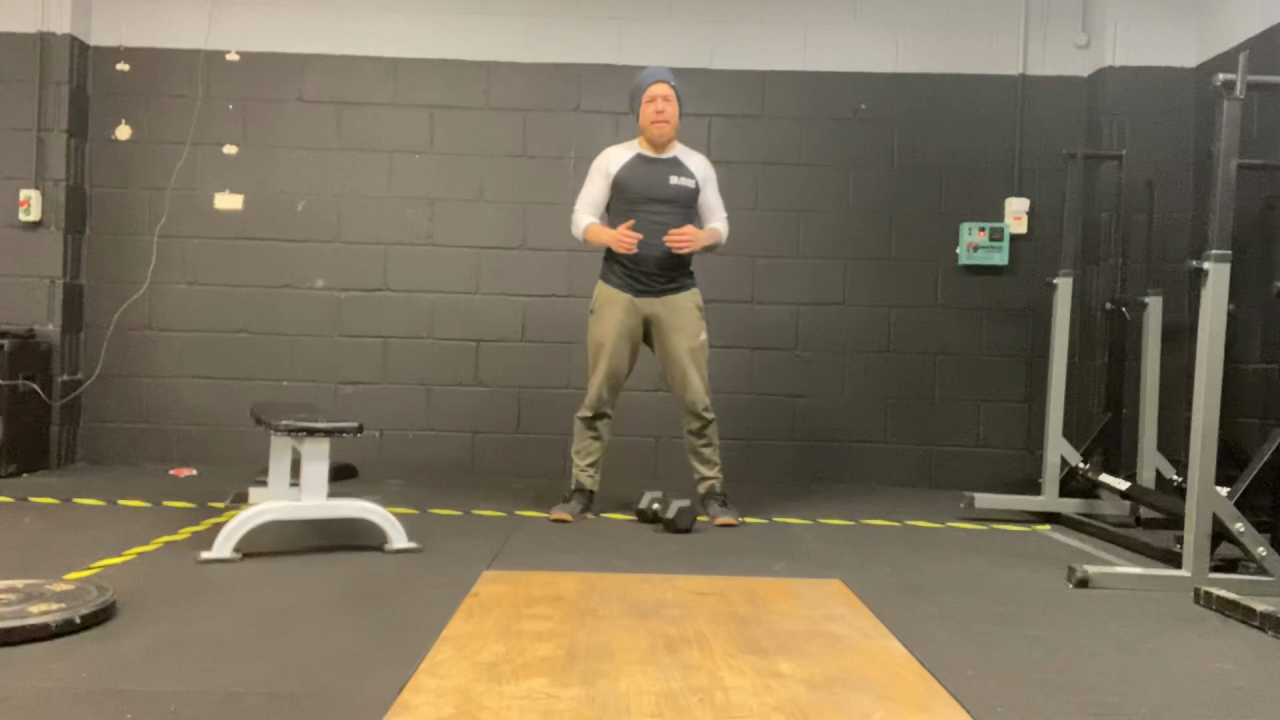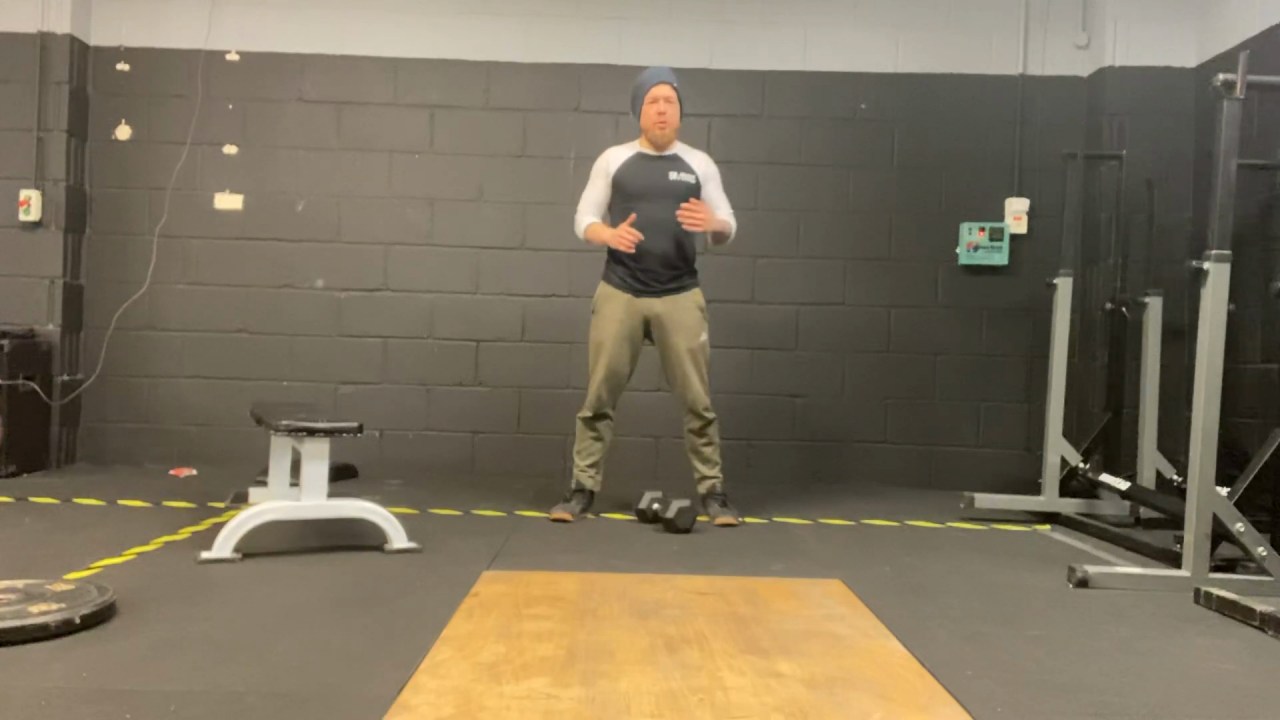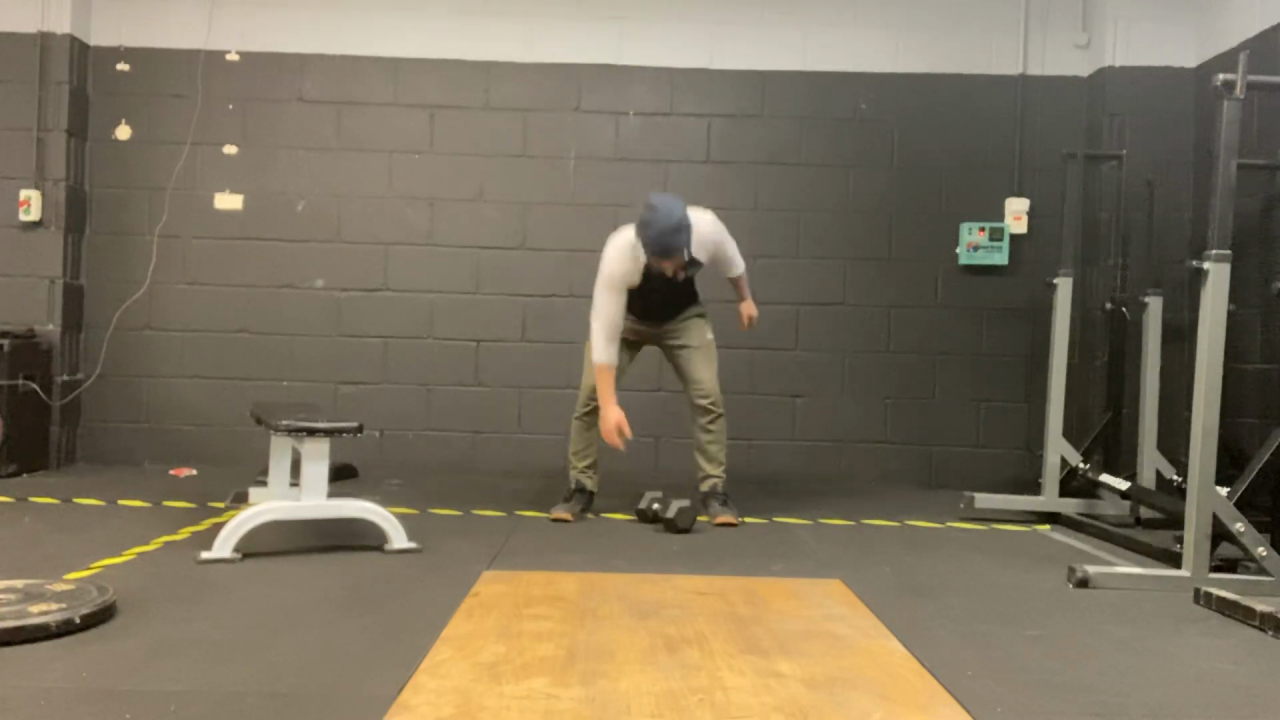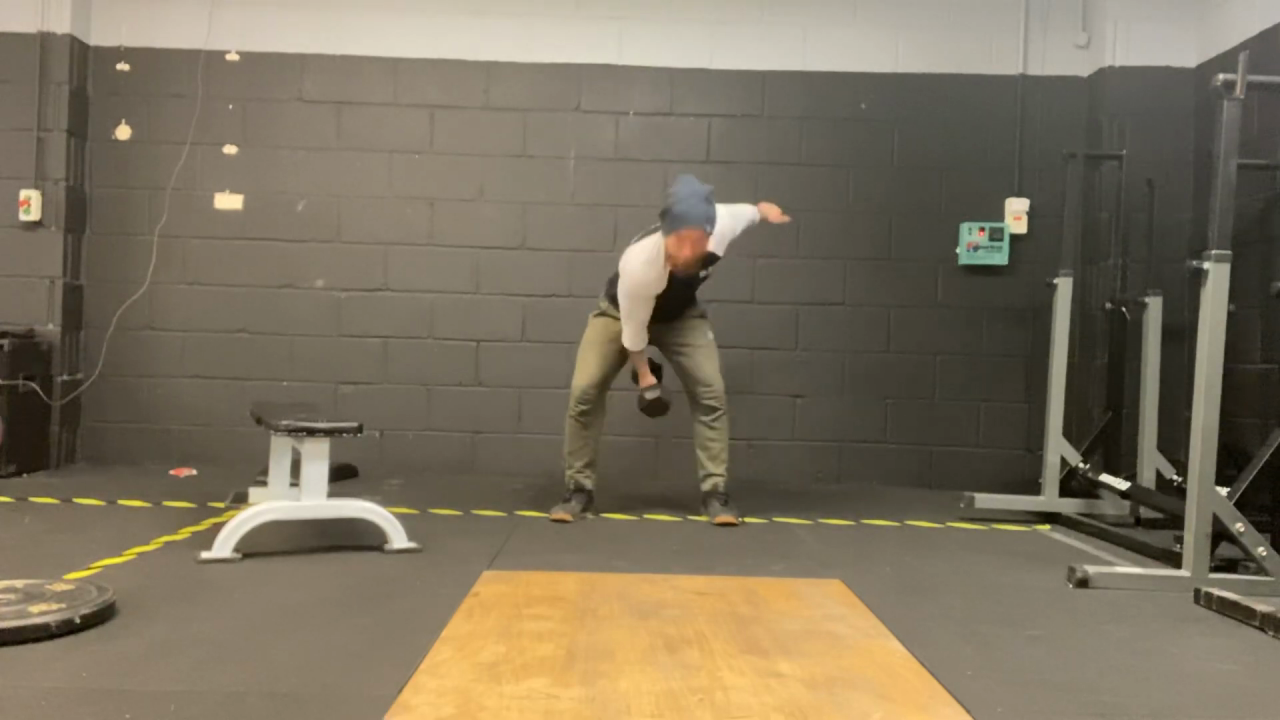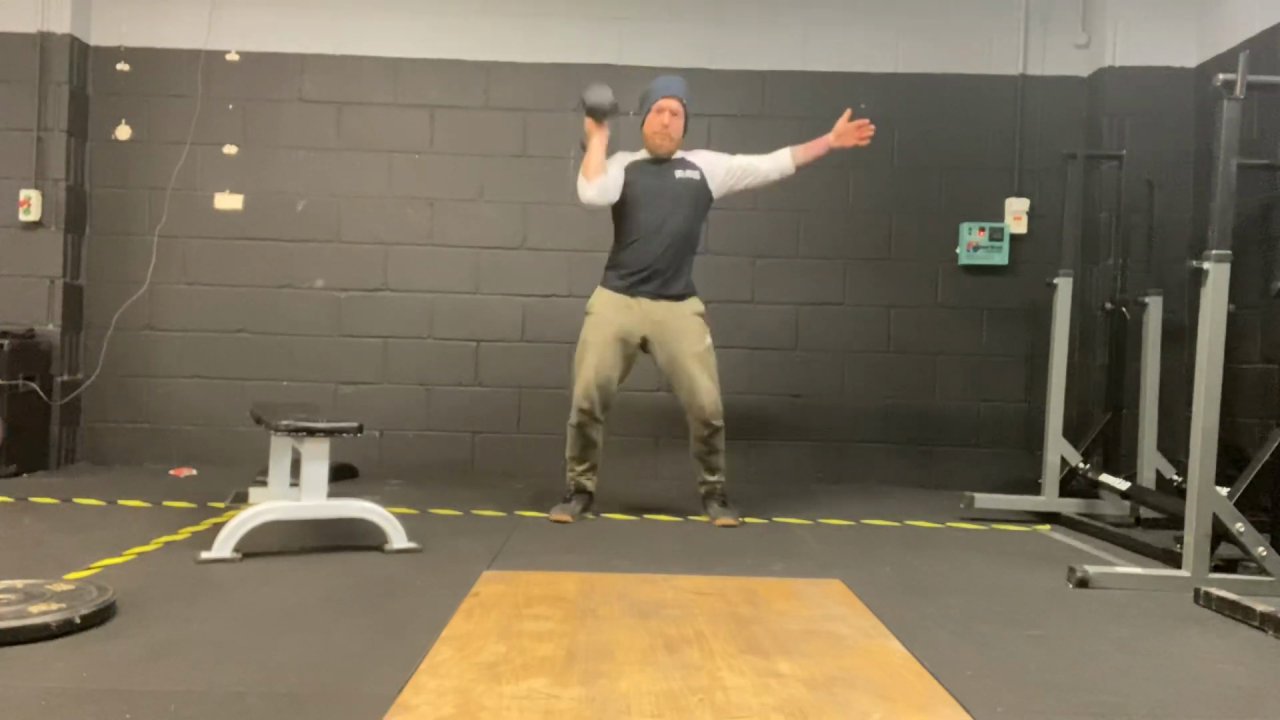
dt=1s
person 1, frame 1
left shoulder: (698, 165)
right shoulder: (612, 159)
left elbow: (719, 226)
right elbow: (580, 219)
left wrist: (702, 238)
right wrist: (610, 237)
left hip: (678, 296)
right hip: (617, 293)
left knee: (697, 400)
right knee: (598, 397)
left ankle: (712, 492)
right ankle: (582, 489)
person 1, frame 2
left shoulder: (700, 164)
right shoulder: (613, 159)
left elbow: (728, 227)
right elbow: (583, 220)
left wrist: (712, 223)
right wrist: (610, 234)
left hip: (680, 297)
right hip: (618, 294)
left knee: (697, 400)
right knee: (599, 397)
left ankle: (712, 491)
right ankle: (582, 488)
person 1, frame 3
left shoulder: (706, 227)
right shoulder: (620, 252)
left elbow: (732, 261)
right elbow: (603, 329)
left wrist: (745, 299)
right wrist: (612, 406)
left hip: (683, 315)
right hip: (627, 318)
left knee: (707, 395)
right knee: (591, 394)
left ankle: (714, 492)
right ankle: (580, 489)
person 1, frame 4
left shoulder: (723, 223)
right shoulder: (639, 263)
left elbow: (746, 211)
right elbow: (634, 330)
left wrist: (764, 209)
right wrist: (643, 374)
left hip: (681, 316)
right hip: (620, 314)
left knee: (711, 391)
right knee: (585, 390)
left ankle: (715, 492)
right ankle: (578, 490)
person 1, frame 5
left shoulder: (705, 166)
right shoulder: (623, 165)
left elbow: (771, 165)
right elbow: (591, 194)
left wrist: (829, 141)
right wrist: (597, 138)
left hip: (677, 305)
right hip: (615, 300)
left knee: (707, 406)
right knee: (587, 397)
left ankle: (713, 493)
right ankle: (579, 490)
